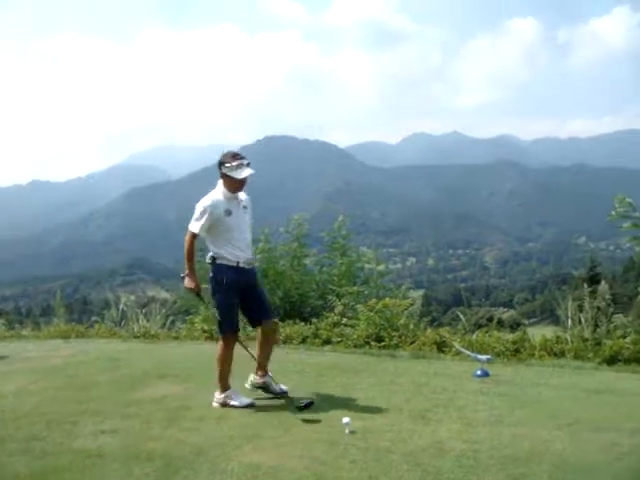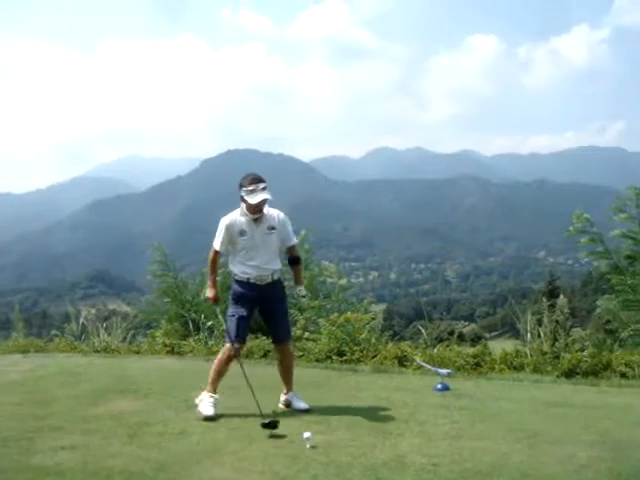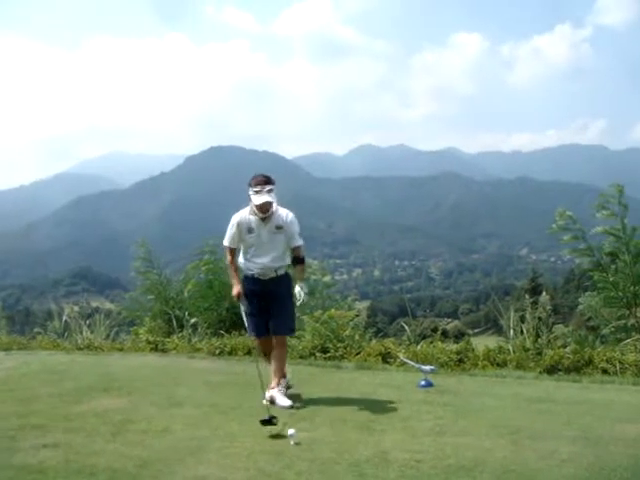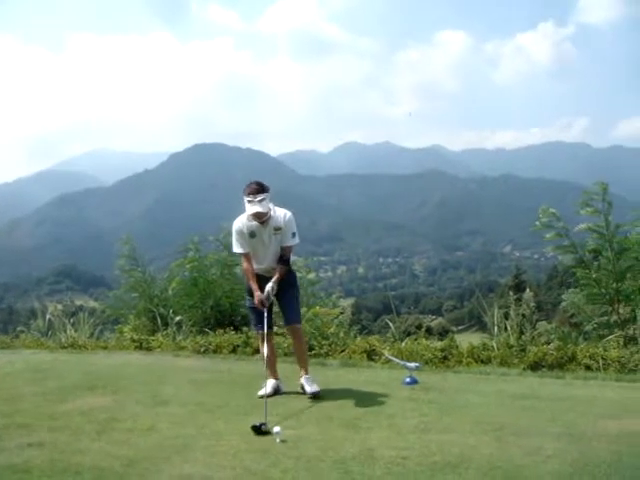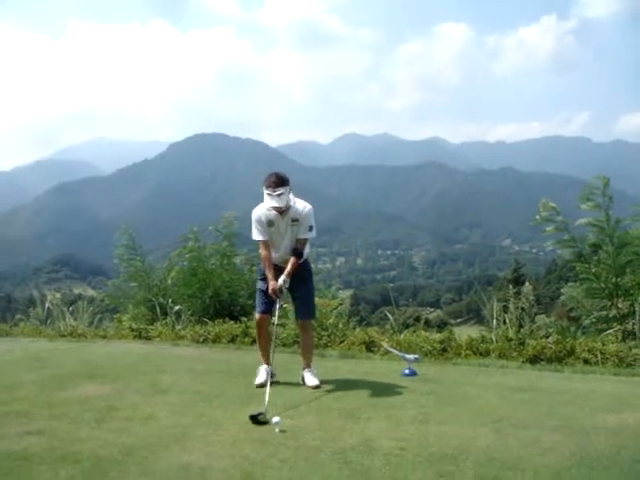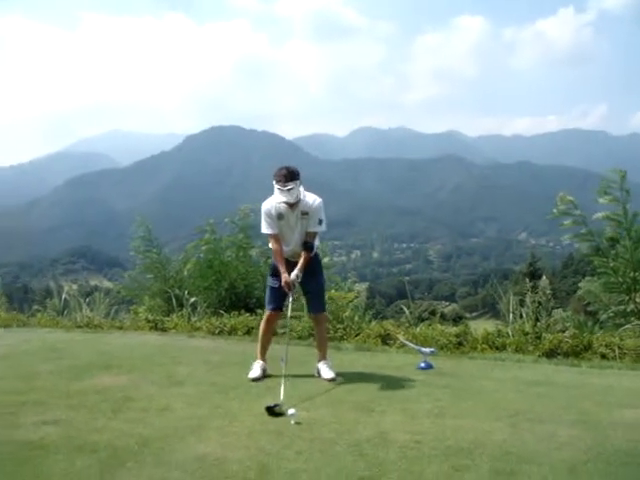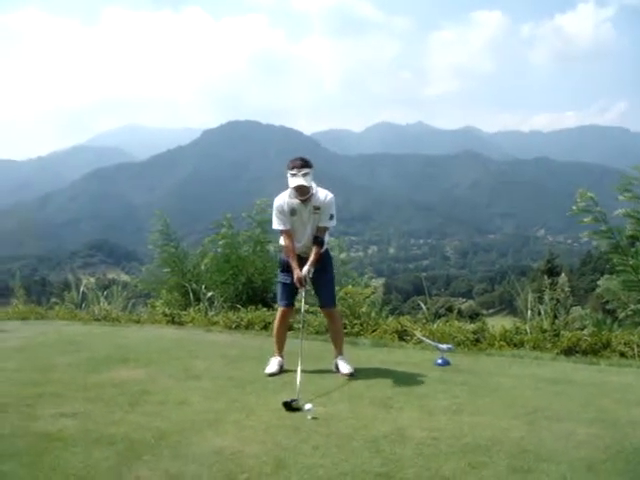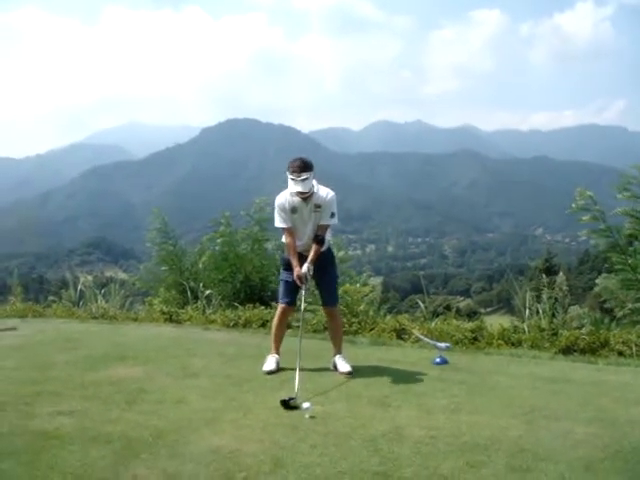
dt=0.4s
person 1, frame 1
left shoulder: (244, 200)
right shoulder: (210, 203)
right elbow: (190, 239)
right wrist: (190, 275)
left hip: (246, 270)
right hip: (225, 273)
left knee: (269, 325)
right knee: (230, 334)
left ankle: (260, 376)
right ankle: (224, 392)
person 1, frame 2
left shoulder: (279, 218)
right shoulder: (230, 222)
left elbow: (292, 253)
right elbow: (215, 254)
left wrist: (299, 283)
right wrist: (211, 286)
left hip: (273, 286)
right hip: (243, 288)
left knee: (284, 345)
right knee: (234, 346)
left ankle: (288, 394)
right ankle: (208, 394)
person 1, frame 3
left shoulder: (287, 217)
right shoulder: (239, 220)
left elbow: (297, 254)
right elbow: (231, 253)
left wrist: (300, 282)
right wrist: (236, 283)
left hip: (280, 281)
right hip: (252, 282)
left knee: (280, 337)
right knee: (263, 339)
left ankle: (275, 387)
right ankle: (282, 378)
person 1, frame 4
left shoulder: (285, 217)
right shoulder: (240, 225)
left elbow: (285, 256)
right elbow: (246, 261)
left wrist: (274, 283)
right wrist: (256, 290)
left hip: (284, 276)
right hip: (257, 278)
left knee: (295, 327)
right knee: (264, 332)
left ankle: (305, 376)
right ankle: (273, 379)
person 1, frame 5
left shoulder: (304, 210)
right shoulder: (259, 213)
left elbow: (300, 249)
right elbow: (265, 249)
left wrist: (286, 277)
right wrist: (272, 279)
left hip: (298, 267)
right hip: (270, 267)
left knee: (305, 321)
right knee: (261, 317)
left ankle: (307, 370)
right ankle: (266, 366)
person 1, frame 6
left shoulder: (314, 203)
right shoulder: (269, 206)
left elbow: (309, 242)
right elbow: (276, 243)
left wrist: (297, 271)
right wrist: (283, 273)
left hip: (308, 261)
right hip: (280, 261)
left knee: (318, 313)
right knee: (271, 313)
left ankle: (322, 362)
right ankle: (260, 361)
person 1, frame 7
left shoulder: (326, 199)
right shoulder: (281, 202)
left elbow: (320, 237)
right elbow: (286, 238)
left wrist: (309, 266)
right wrist: (295, 269)
left hip: (319, 256)
right hip: (291, 257)
left knee: (330, 309)
right knee: (284, 309)
left ankle: (339, 358)
right ankle: (277, 357)
person 1, frame 8
left shoulder: (327, 197)
right shoulder: (282, 199)
left elbow: (321, 235)
right elbow: (289, 236)
left wrist: (309, 264)
right wrist: (296, 266)
left hip: (321, 255)
right hip: (293, 255)
left knee: (332, 307)
right knee: (284, 306)
left ankle: (338, 356)
right ankle: (273, 354)
